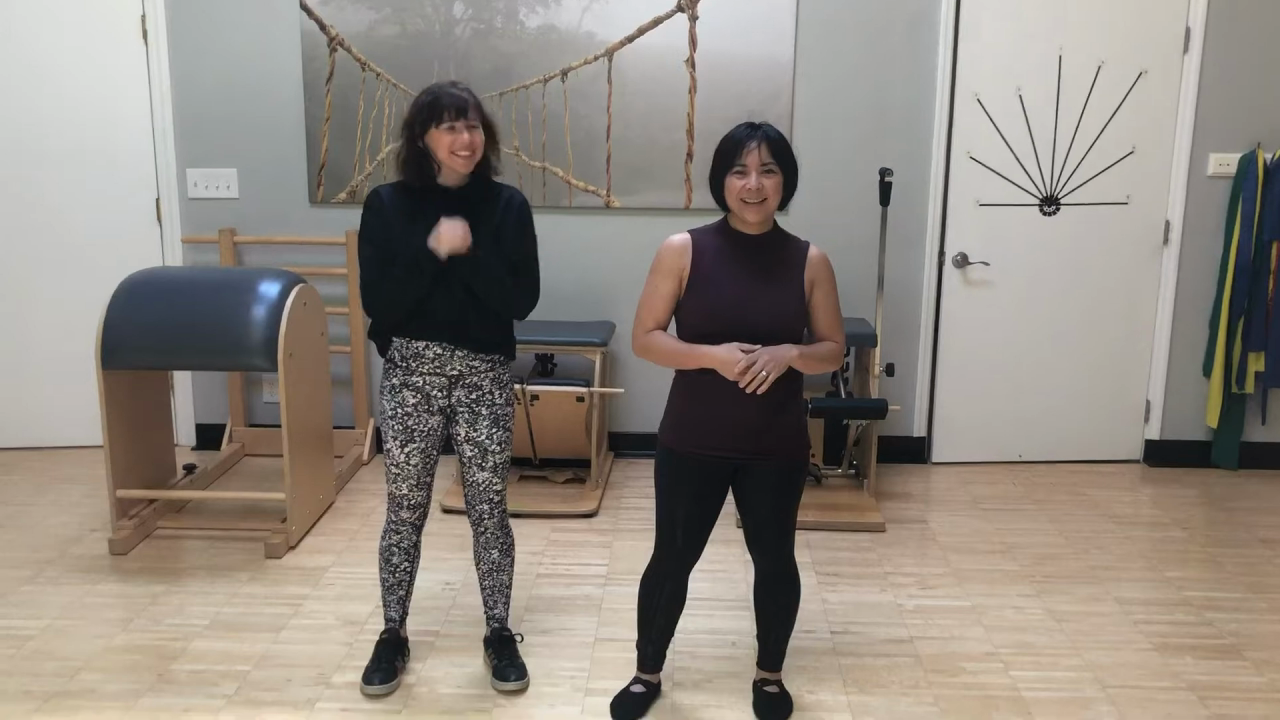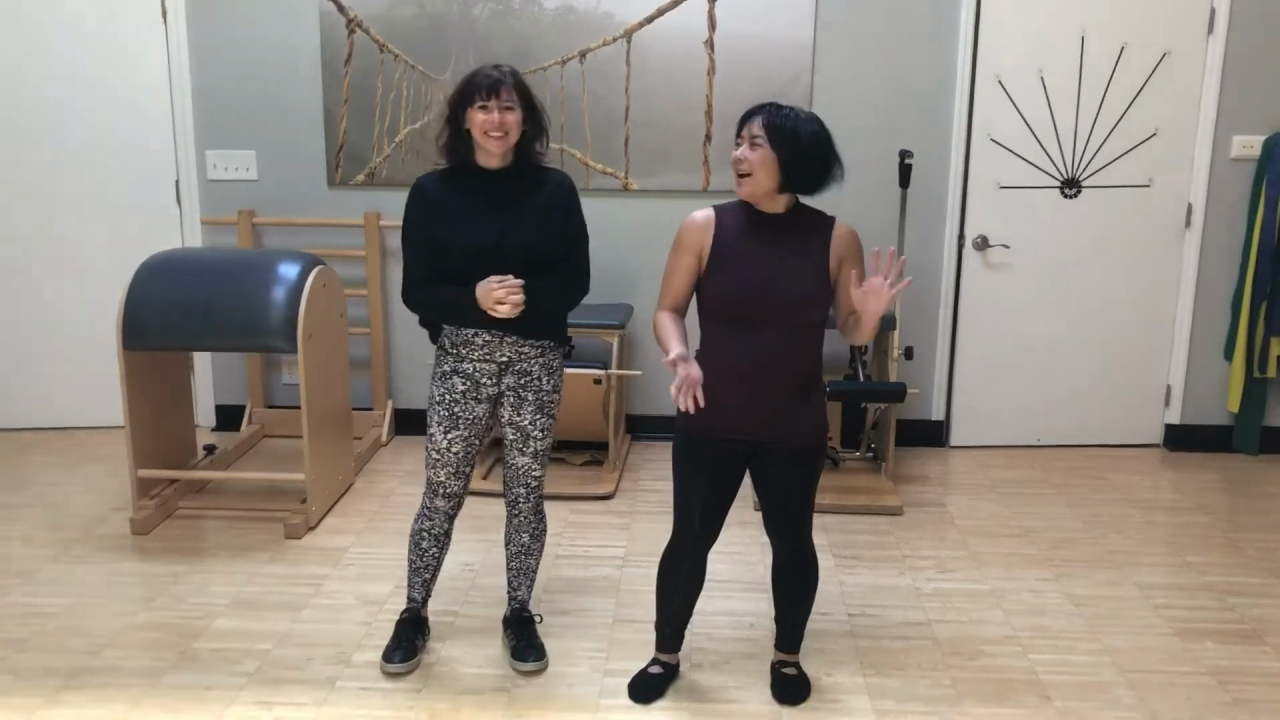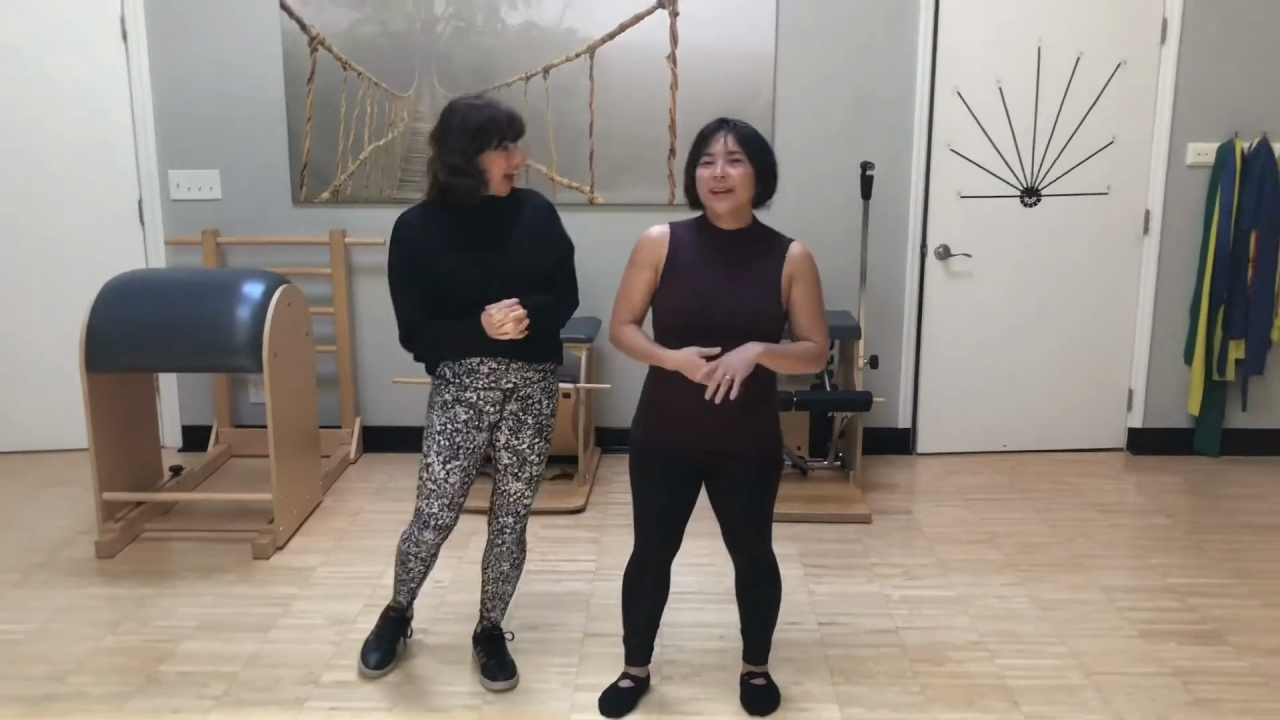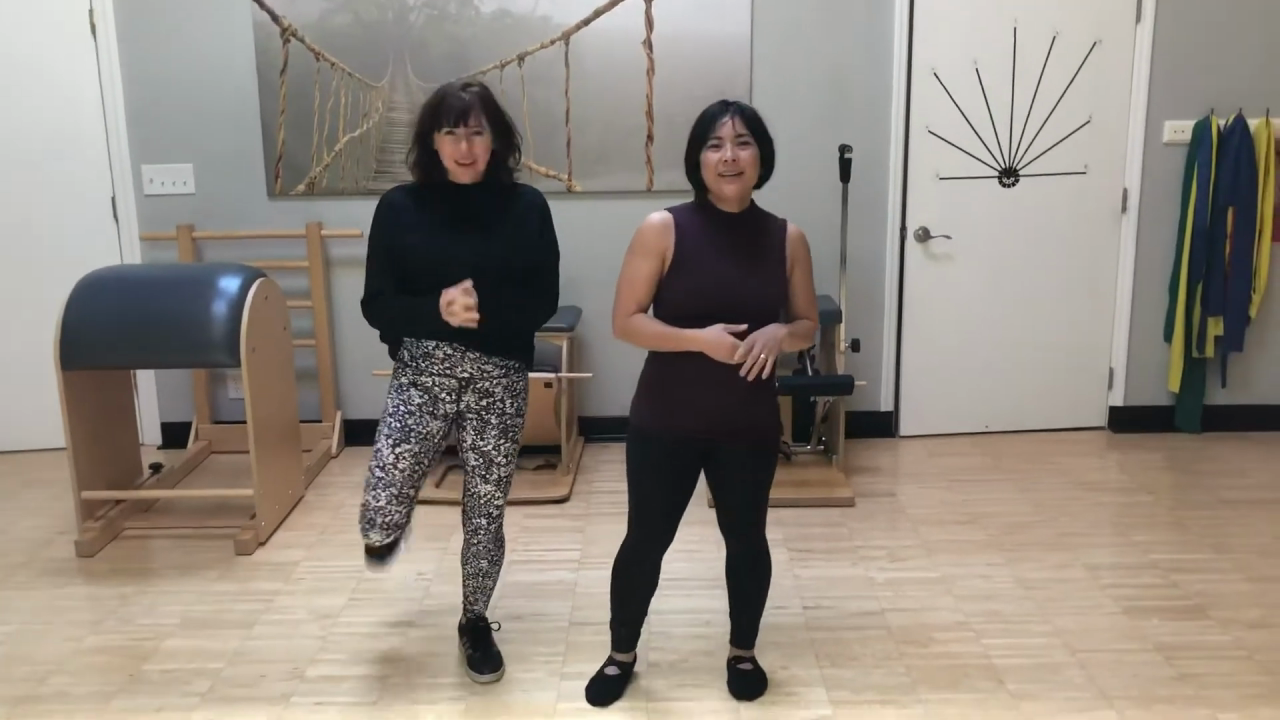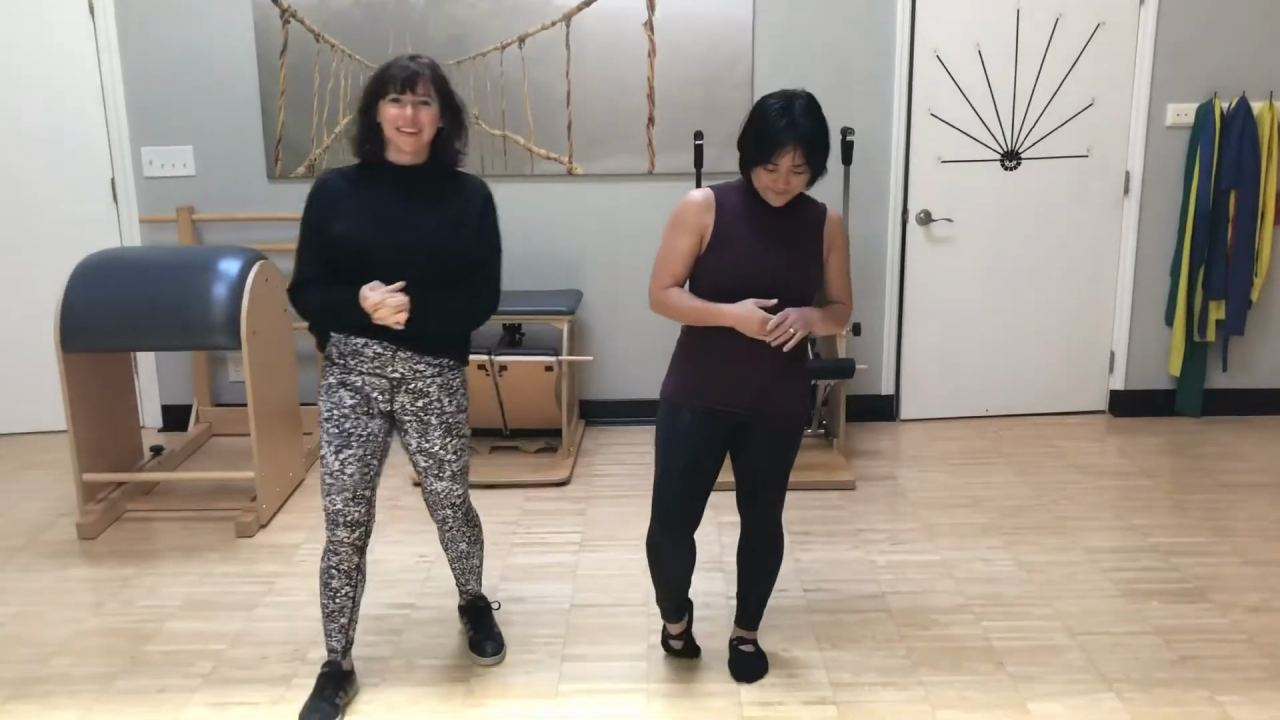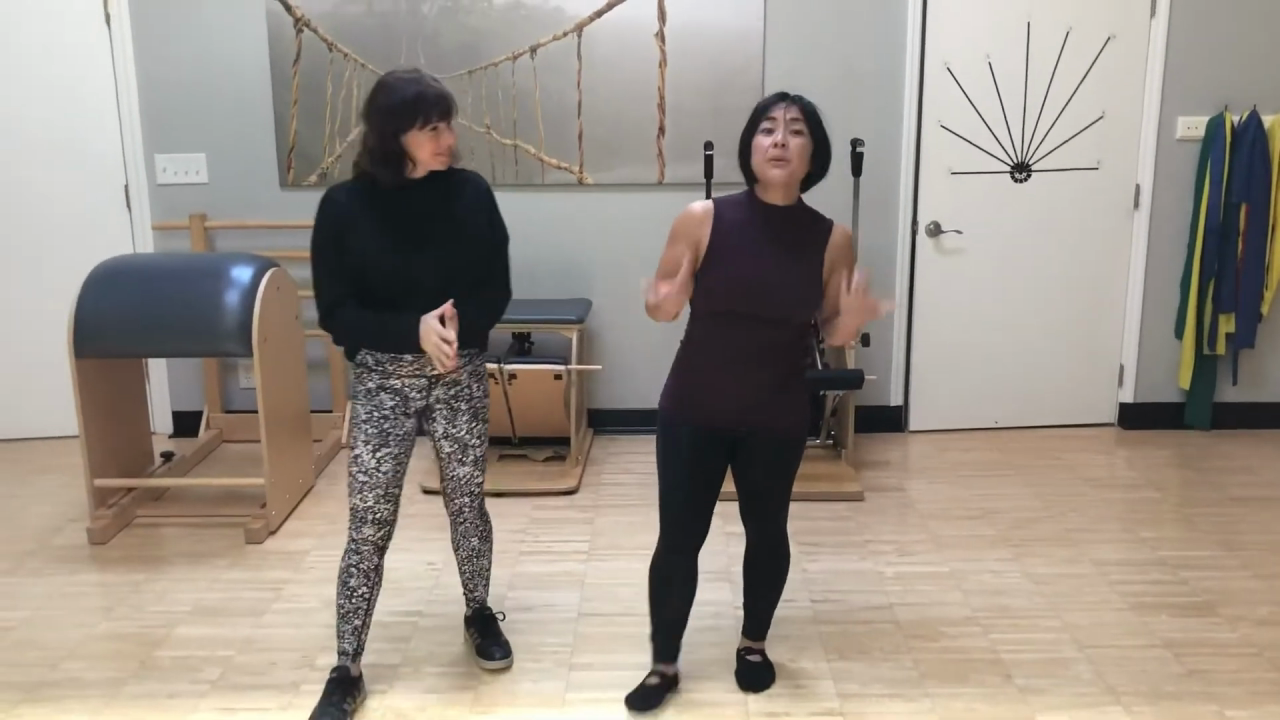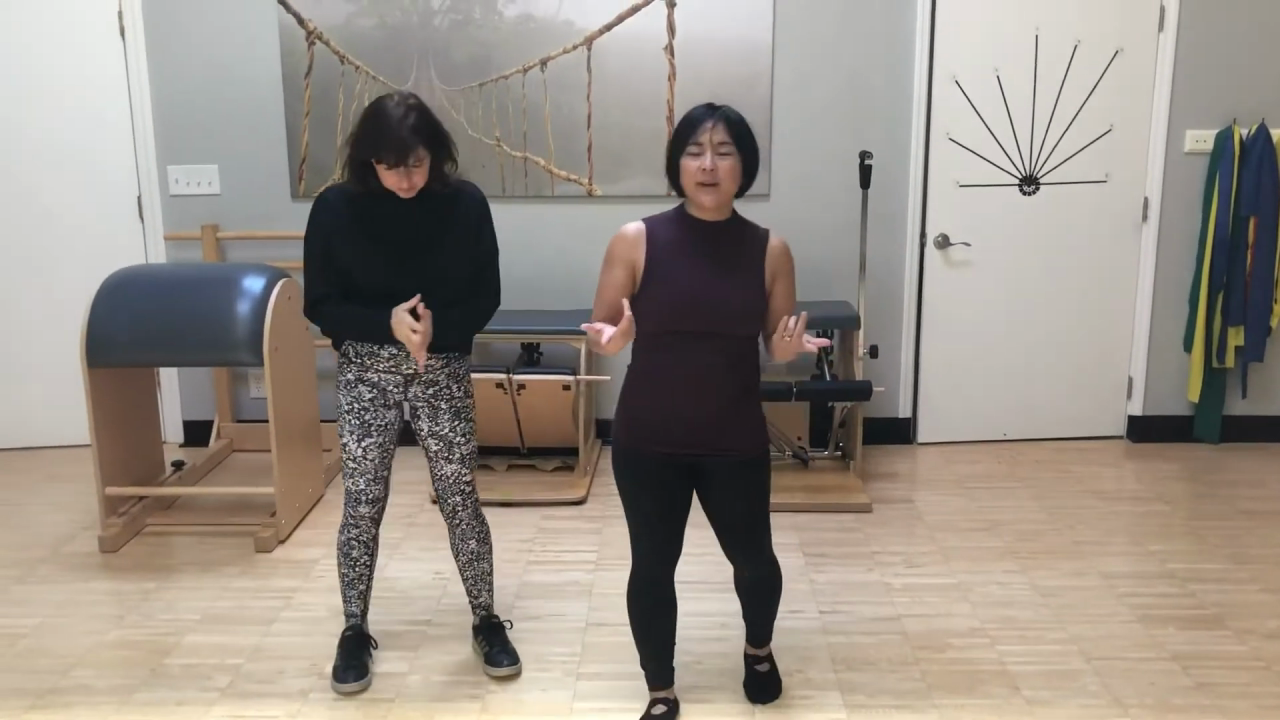
dt=0.7s
person 1, frame 1
left shoulder: (507, 205)
right shoulder: (388, 204)
left elbow: (523, 298)
right elbow: (375, 299)
left wrist: (467, 255)
right wrist: (433, 254)
left hip: (484, 373)
right hip: (410, 370)
left knee: (489, 508)
right knee: (404, 509)
left ankle: (499, 633)
right ankle: (393, 635)
person 1, frame 2
left shoulder: (554, 190)
right shoulder: (432, 192)
left elbow: (576, 281)
right elbow: (416, 290)
left wrist: (527, 296)
right wrist: (474, 298)
left hip: (534, 360)
right hip: (461, 358)
left knee: (525, 492)
right knee: (442, 493)
left ankle: (519, 613)
right ankle: (414, 614)
person 1, frame 3
left shoulder: (536, 213)
right shoulder: (418, 229)
left elbow: (565, 297)
right elbow: (415, 334)
left wrist: (526, 313)
right wrist: (481, 327)
left hip: (533, 385)
right hip: (461, 387)
left knee: (511, 516)
right knee: (434, 514)
left ankle: (490, 631)
right ankle: (397, 614)
person 1, frame 4
left shoulder: (526, 207)
right shoulder: (400, 207)
left elbow: (543, 302)
right elbow: (377, 305)
left wrist: (483, 306)
right wrist: (438, 309)
left hip: (498, 378)
right hip: (421, 373)
left knee: (484, 514)
right knee: (381, 515)
left ankle: (475, 623)
right ankle: (387, 536)
person 1, frame 5
left shoulder: (468, 197)
right shoulder: (335, 190)
left elbow: (481, 299)
right elbow: (305, 290)
left wrist: (413, 310)
right wrist: (358, 303)
left hip: (434, 375)
right hip: (349, 374)
left knee: (451, 506)
right knee: (345, 526)
left ankle: (473, 603)
right ankle: (336, 666)
person 1, frame 6
left shoulder: (471, 194)
right shoulder: (345, 206)
left elbow: (497, 289)
right elbow: (335, 312)
left wrist: (460, 325)
right wrist: (414, 329)
left hip: (460, 374)
right hip: (382, 379)
left knee: (467, 503)
right knee: (369, 524)
left ankle: (479, 613)
person 1, frame 7
left shoulder: (465, 204)
right shoulder: (336, 207)
left elbow: (484, 298)
right elbow: (320, 304)
left wrist: (434, 326)
right wrist: (387, 322)
left hip: (442, 370)
right hip: (364, 372)
left knee: (460, 499)
right knee: (362, 506)
left ankle: (486, 620)
right ankle: (354, 630)
person 2, frame 1
left shoulder: (808, 261)
right shoulder: (683, 251)
left elbow: (833, 350)
right elbow: (644, 338)
left wrist: (788, 354)
right wrist: (712, 356)
left hip: (777, 447)
right hip: (692, 443)
left knee: (775, 560)
right knee: (672, 559)
person 2, frame 2
left shoulder: (835, 237)
right shoulder: (704, 226)
left elbow: (852, 332)
right elbow: (668, 308)
left wrist: (870, 312)
right wrist: (678, 354)
left hip: (795, 430)
right hip: (710, 424)
left knee: (792, 543)
right knee: (690, 540)
left ankle: (787, 656)
right ankle: (665, 654)
person 2, frame 3
left shoulder: (790, 258)
right shoulder: (660, 243)
left elbow: (815, 351)
right elbow: (622, 328)
left wrist: (756, 353)
right wrist: (675, 359)
left hip: (749, 444)
right hip: (664, 438)
left knee: (753, 555)
right knee: (652, 553)
left ankle: (756, 667)
right ankle: (636, 667)
person 2, frame 4
left shoulder: (785, 238)
right shoulder: (663, 229)
left elbow: (808, 324)
right elbow: (625, 321)
left wrist: (780, 333)
right wrist: (700, 338)
left hip: (750, 424)
right hip: (665, 422)
left knee: (746, 539)
right knee: (645, 541)
left ankle: (743, 651)
right ankle: (621, 654)
person 2, frame 5
left shoulder: (824, 224)
right shoulder: (703, 206)
left elbow: (840, 309)
right elbow: (661, 294)
left wrist: (808, 317)
right wrist: (731, 314)
left hip: (777, 402)
right hip: (696, 395)
left knee: (762, 519)
right knee: (671, 522)
left ankle: (746, 632)
right ankle: (675, 616)
person 2, frame 6
left shoulder: (831, 239)
right shoulder: (703, 218)
left elbow: (831, 333)
right elbow: (660, 308)
left wrist: (852, 318)
right wrist: (669, 298)
left hip: (777, 418)
right hip: (693, 410)
left knee: (767, 531)
right knee: (679, 537)
left ankle: (753, 643)
right ankle: (664, 663)
person 2, frame 7
left shoulder: (769, 251)
right shoulder: (635, 240)
left elbow: (779, 338)
right elbow: (597, 328)
left wrist: (792, 347)
right wrist: (607, 338)
left hip: (736, 441)
right hip: (647, 439)
left knee: (753, 556)
right knee: (653, 565)
left ankle: (758, 649)
